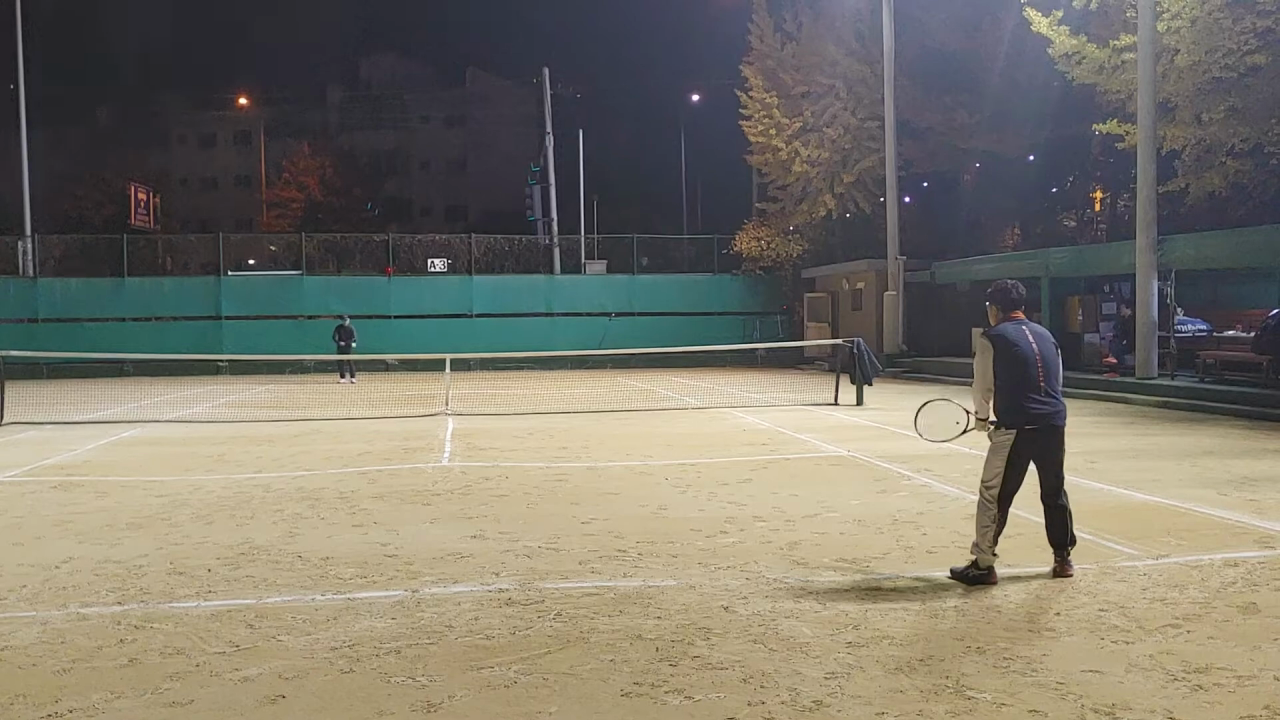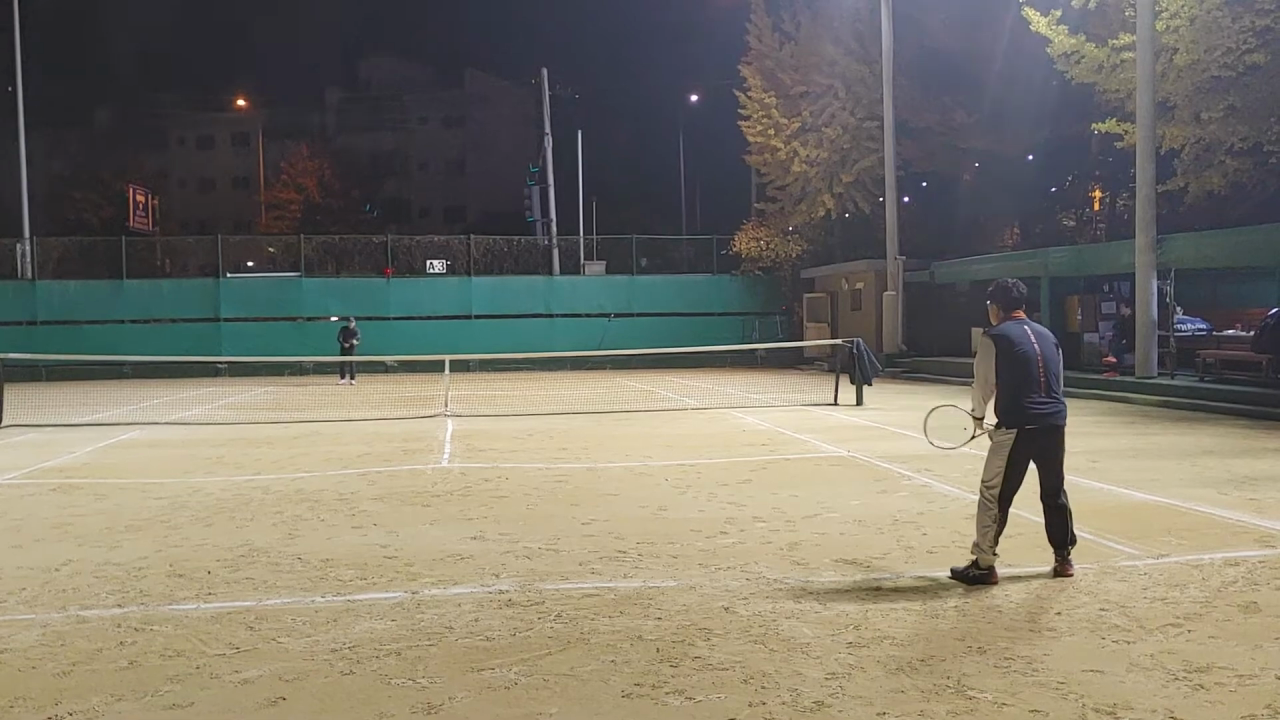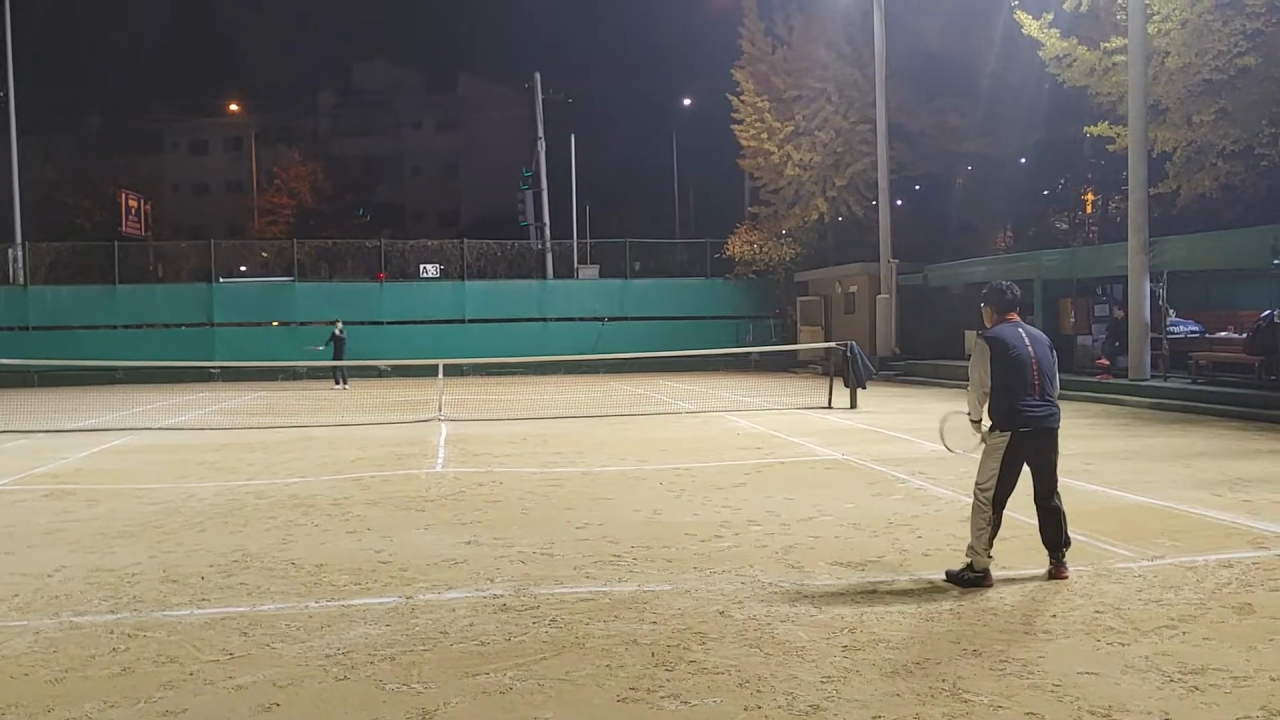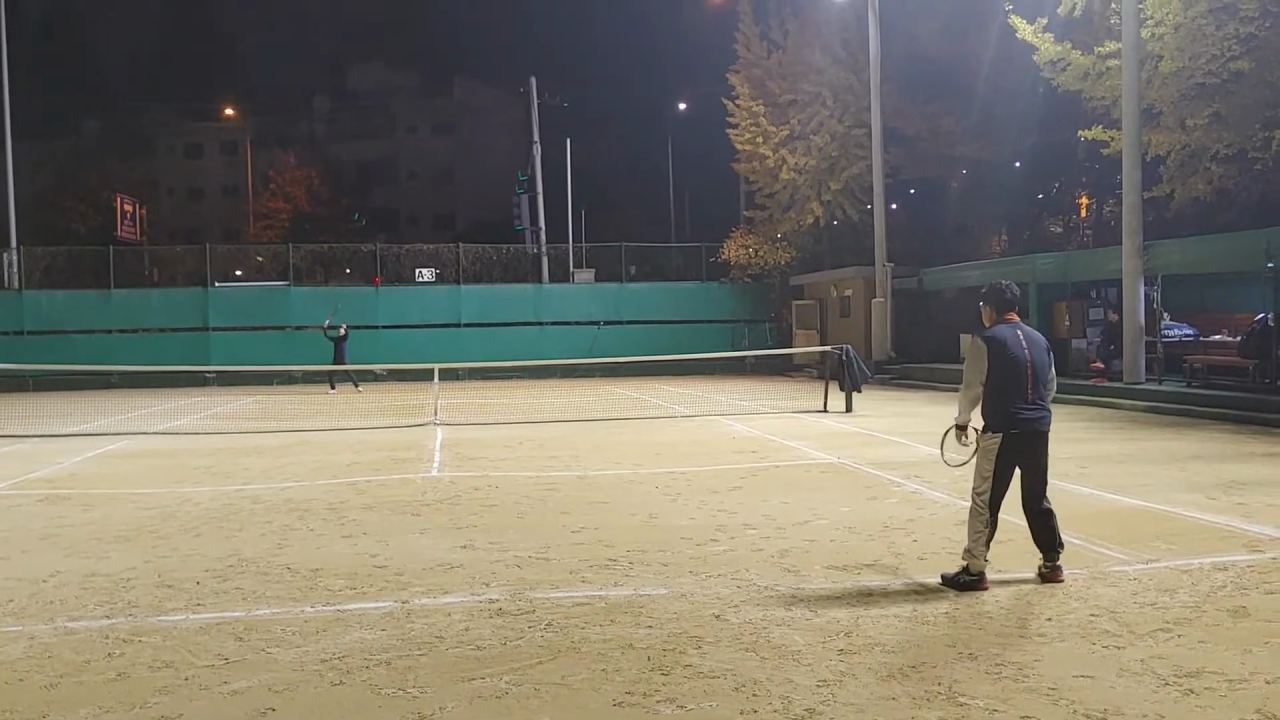
dt=0.7s
person 1, frame 1
left shoulder: (992, 339)
right shoulder: (1046, 335)
left elbow: (983, 386)
right elbow: (1056, 382)
left wrist: (982, 416)
left hip: (1017, 428)
right hip: (1054, 423)
left knee: (994, 496)
right knee: (1054, 492)
left ankle: (983, 565)
right ankle: (1063, 559)
person 1, frame 2
left shoulder: (995, 337)
right shoulder: (1047, 335)
left elbow: (984, 384)
right elbow: (1058, 383)
left wrist: (978, 415)
left hip: (1017, 427)
right hip: (1054, 423)
left knee: (994, 495)
right knee: (1054, 492)
left ankle: (984, 565)
right ankle: (1064, 558)
person 1, frame 3
left shoulder: (990, 340)
right shoulder: (1042, 338)
left elbow: (979, 387)
right elbow: (1054, 386)
left wrist: (975, 417)
left hip: (1011, 429)
right hip: (1047, 425)
left knee: (988, 498)
right knee: (1048, 494)
left ankle: (979, 567)
right ankle: (1059, 560)
person 1, frame 4
left shoulder: (987, 340)
right shoulder: (1039, 339)
left elbow: (972, 387)
right elbow: (1051, 386)
left wrist: (962, 422)
left hip: (1002, 430)
right hip: (1038, 428)
left knee: (985, 500)
right knee: (1037, 498)
left ankle: (975, 570)
right ankle: (1052, 563)
